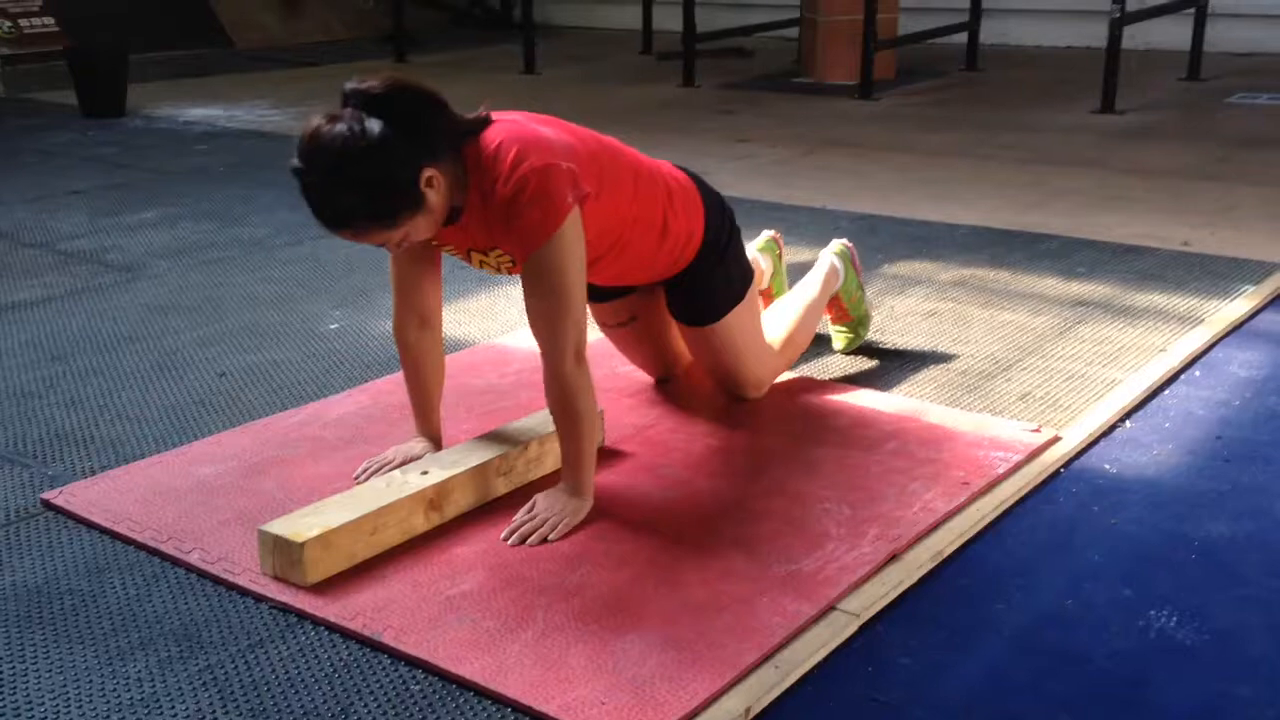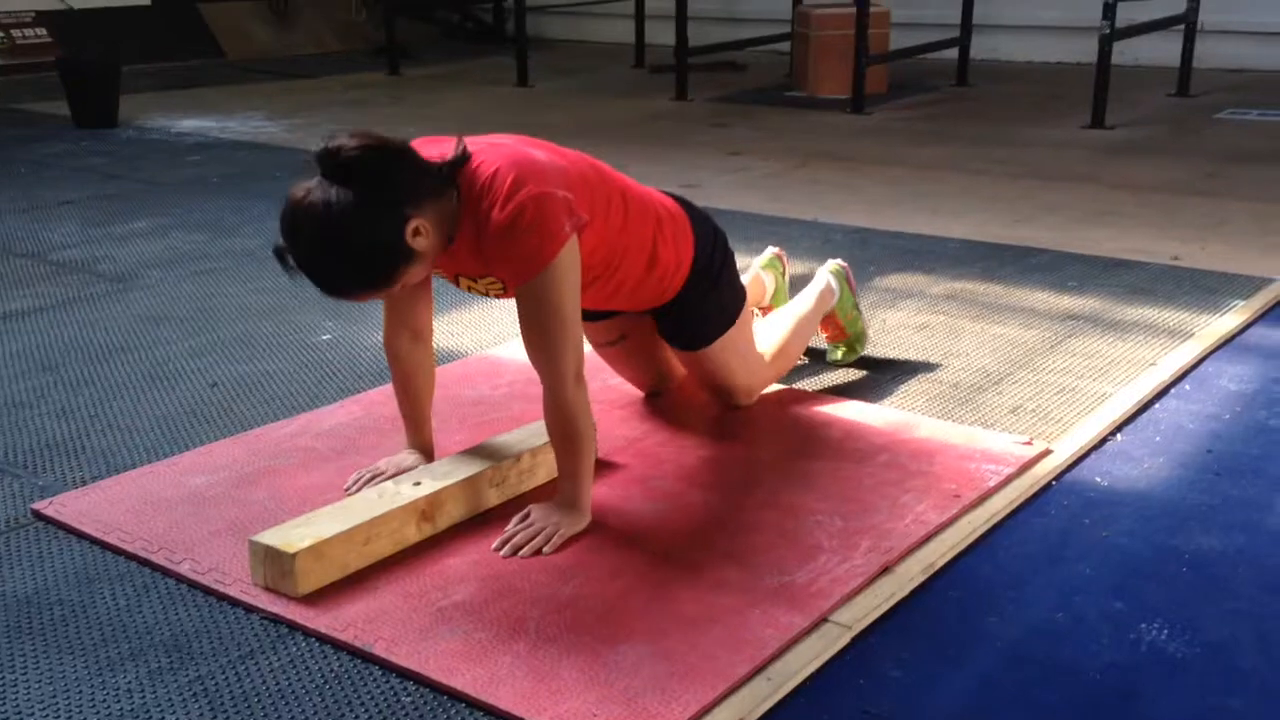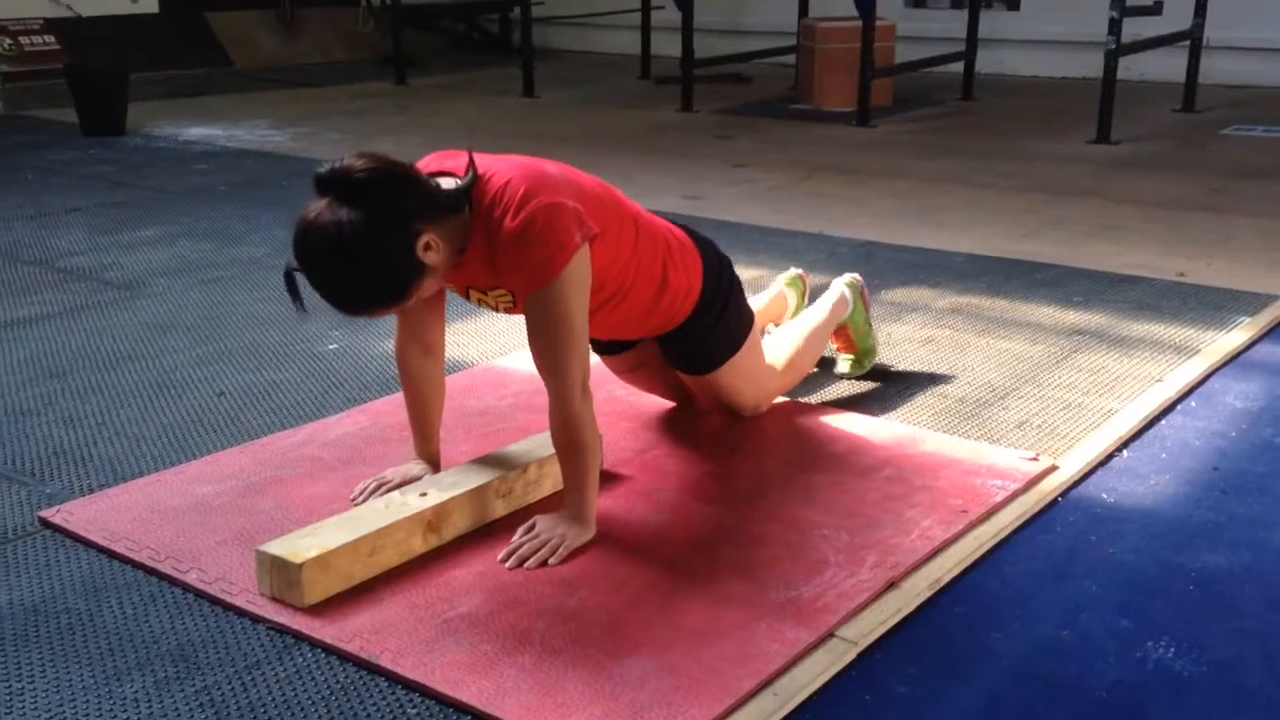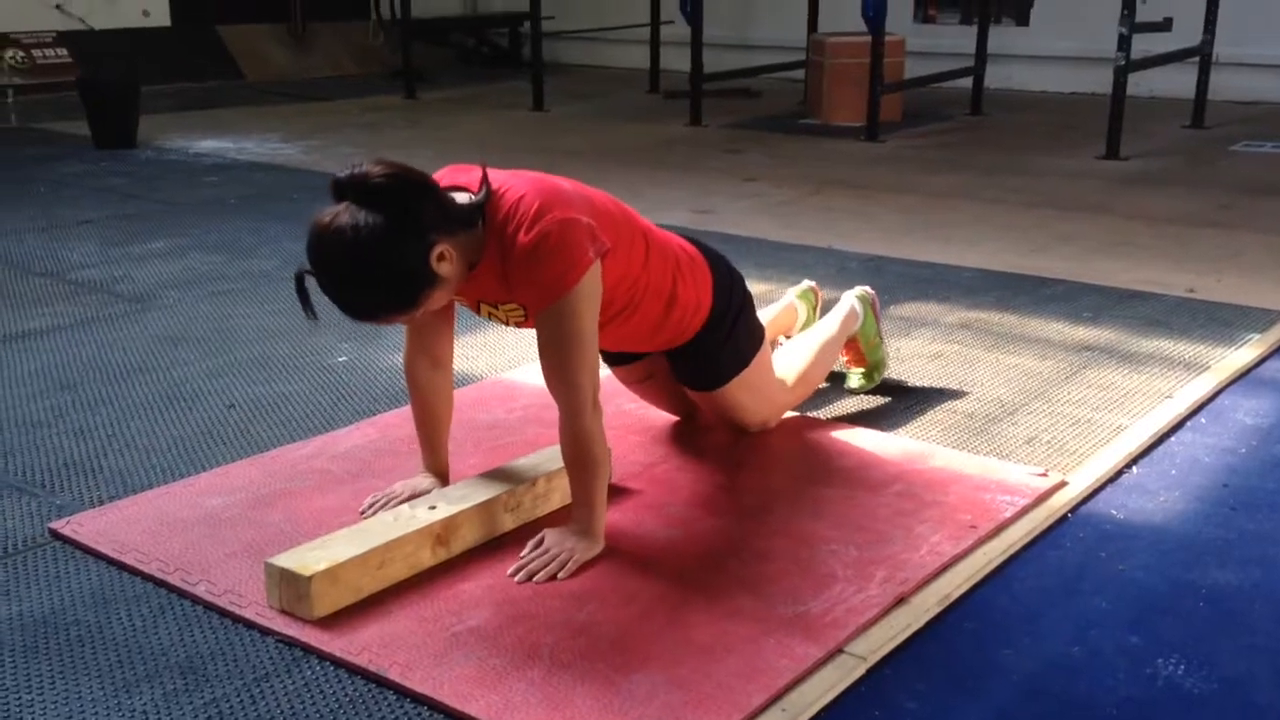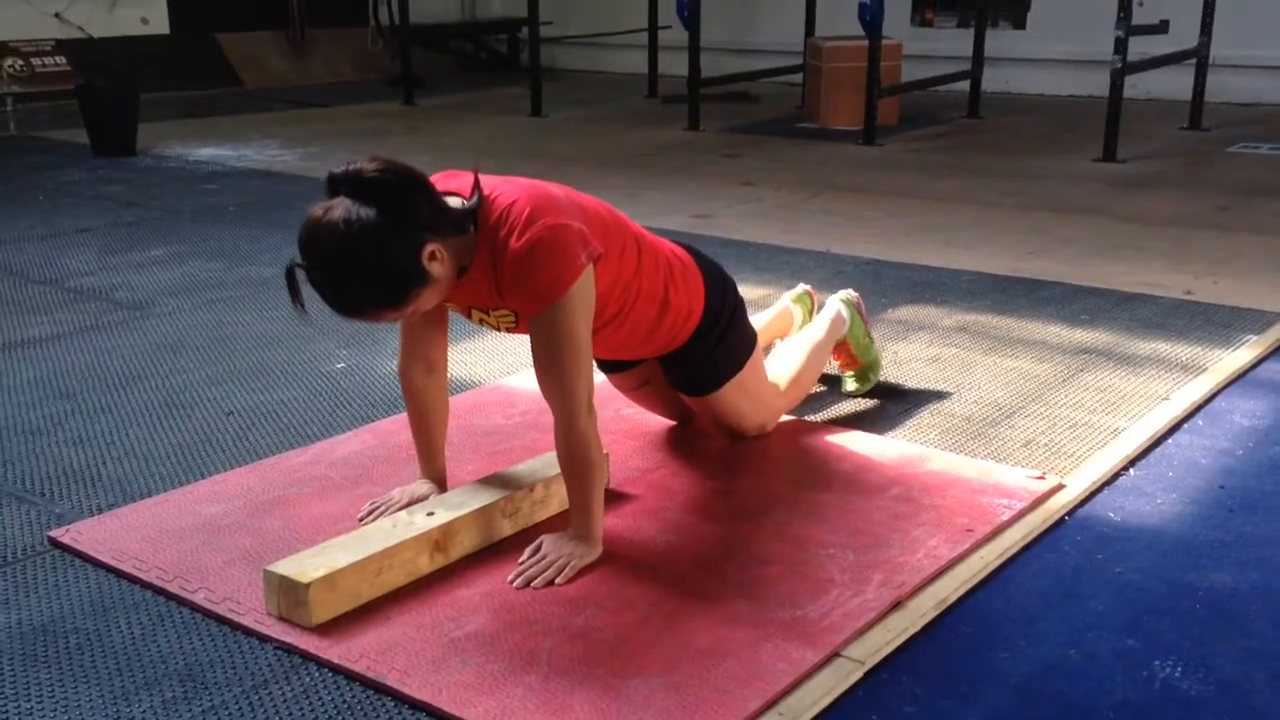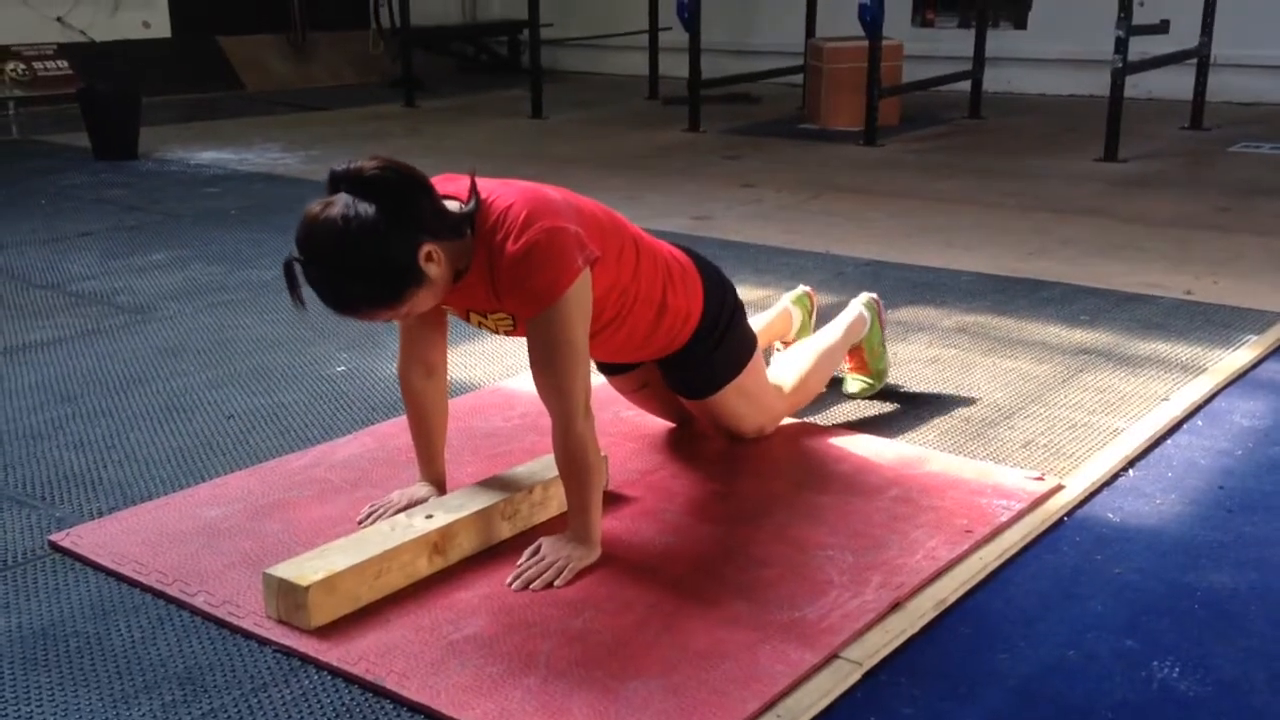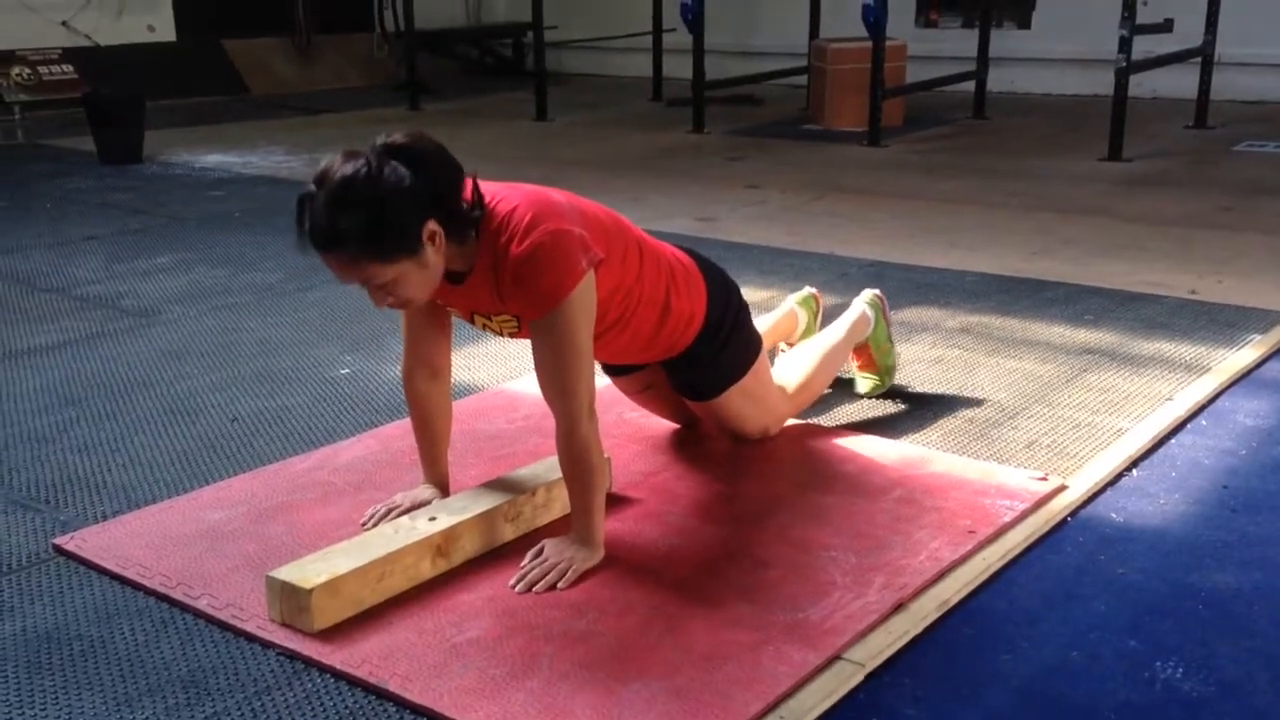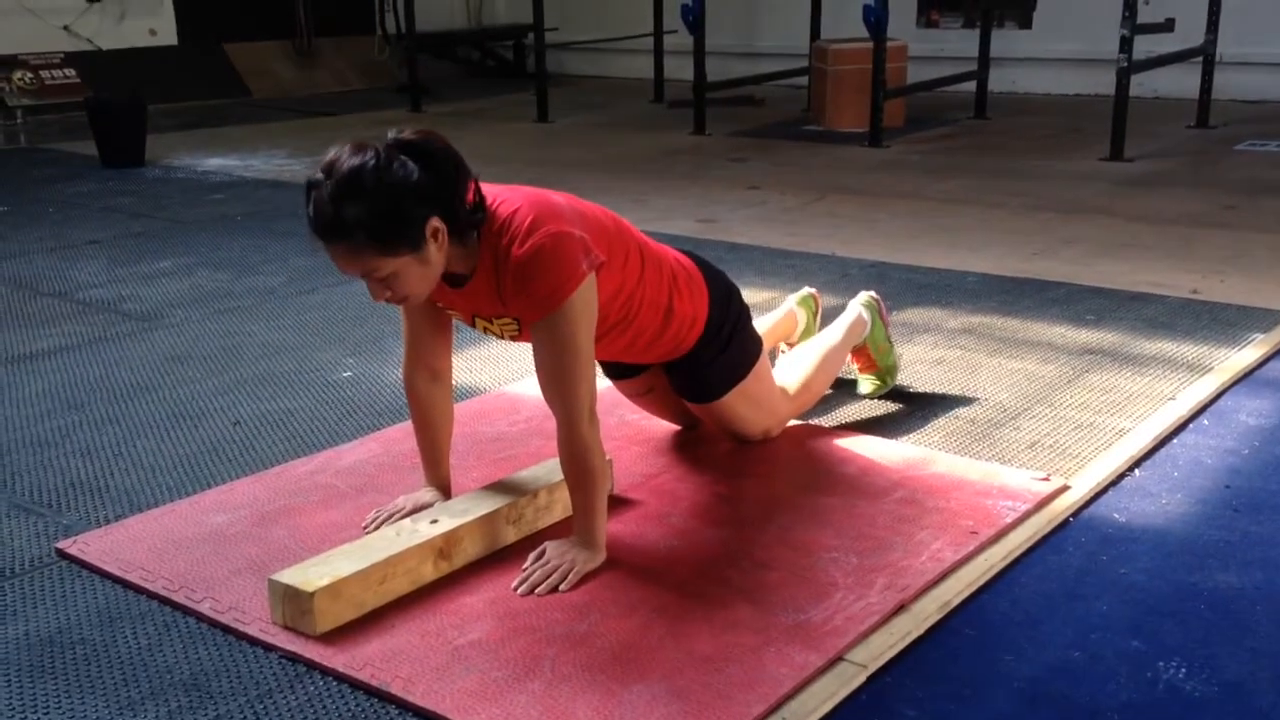
dt=0.4s
person 1, frame 1
left shoulder: (526, 183)
right shoulder: (412, 174)
left elbow: (564, 354)
right elbow: (415, 321)
left wrist: (576, 489)
right wrist: (426, 436)
left hip: (686, 231)
right hip: (613, 243)
left knee: (749, 380)
right knee: (669, 368)
left ankle: (832, 272)
right ankle: (757, 262)
person 1, frame 2
left shoulder: (520, 211)
right shoulder: (401, 197)
left elbow: (562, 377)
right elbow: (406, 337)
left wrist: (573, 502)
right wrist: (418, 448)
left hip: (676, 257)
right hip: (606, 263)
left knee: (741, 385)
right knee: (661, 381)
left ankle: (826, 289)
right ankle: (762, 281)
person 1, frame 3
left shoulder: (533, 224)
right shoulder: (413, 207)
left elbow: (568, 388)
right elbow: (418, 348)
left wrist: (578, 515)
right wrist: (425, 458)
left hip: (684, 284)
right hip: (621, 295)
left knee: (752, 395)
right knee: (688, 393)
left ankle: (842, 302)
right ankle: (782, 297)
person 1, frame 4
left shoulder: (545, 239)
right shoulder: (427, 220)
left elbow: (578, 403)
right elbow: (426, 361)
left wrist: (586, 530)
right wrist: (433, 471)
left hip: (695, 300)
right hip: (629, 311)
left knee: (760, 412)
right knee: (696, 410)
left ankle: (850, 314)
right ankle: (794, 309)
person 1, frame 5
left shoulder: (536, 245)
right shoulder: (419, 223)
left elbow: (572, 409)
right elbow: (421, 366)
left wrist: (585, 534)
right wrist: (431, 477)
left hip: (687, 306)
right hip: (623, 318)
left knee: (757, 415)
right knee: (692, 415)
left ankle: (837, 319)
right ankle: (789, 313)
person 1, frame 6
left shoulder: (533, 247)
right shoulder: (416, 228)
left elbow: (570, 412)
right elbow: (420, 370)
left wrist: (583, 536)
right wrist: (430, 480)
left hip: (685, 307)
right hip: (622, 319)
left knee: (758, 417)
right knee: (689, 416)
left ankle: (857, 321)
right ankle: (788, 314)
person 1, frame 7
left shoulder: (537, 249)
right shoulder: (428, 234)
left elbow: (574, 414)
right elbow: (424, 371)
left wrist: (586, 538)
right wrist: (434, 483)
left hip: (691, 308)
right hip: (626, 324)
left knee: (763, 418)
right knee: (695, 419)
left ankle: (861, 319)
right ankle: (795, 313)
person 1, frame 8
left shoulder: (538, 250)
right shoulder: (427, 243)
left elbow: (575, 416)
right elbow: (425, 374)
left wrist: (588, 541)
right wrist: (436, 485)
left hip: (690, 312)
right hip: (626, 326)
left knee: (765, 420)
right knee: (693, 419)
left ankle: (858, 322)
right ankle: (794, 316)
